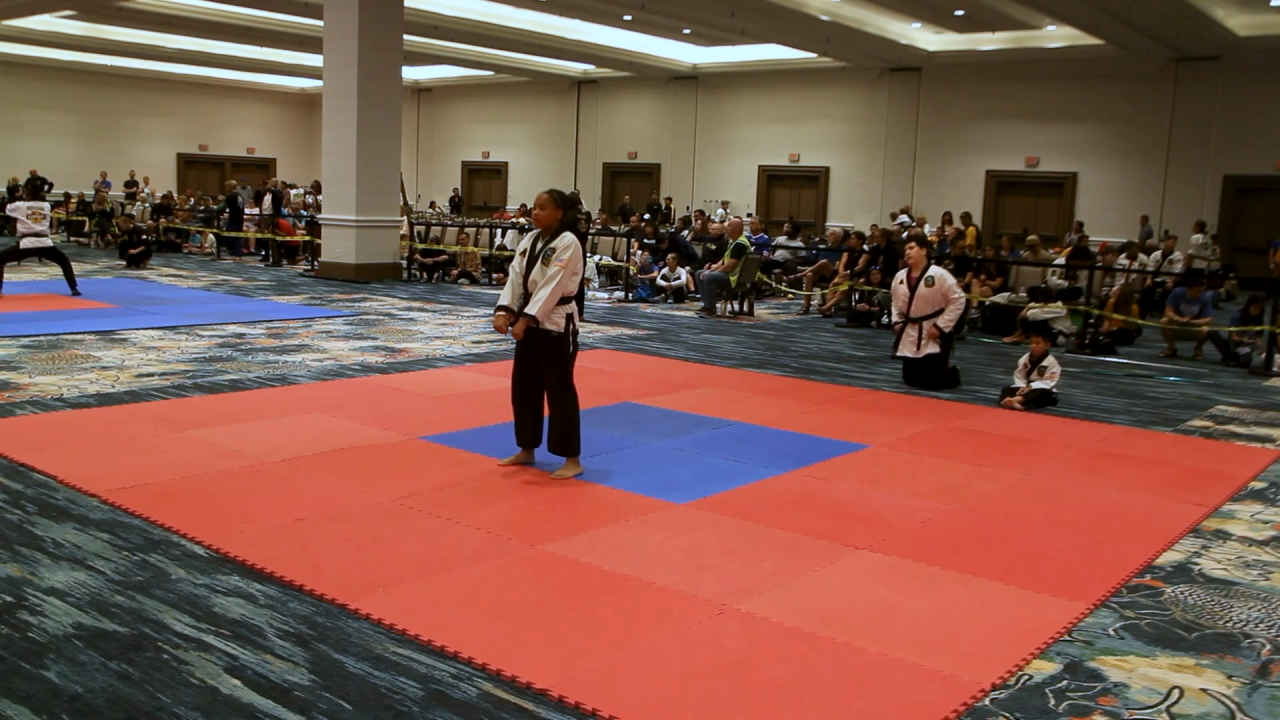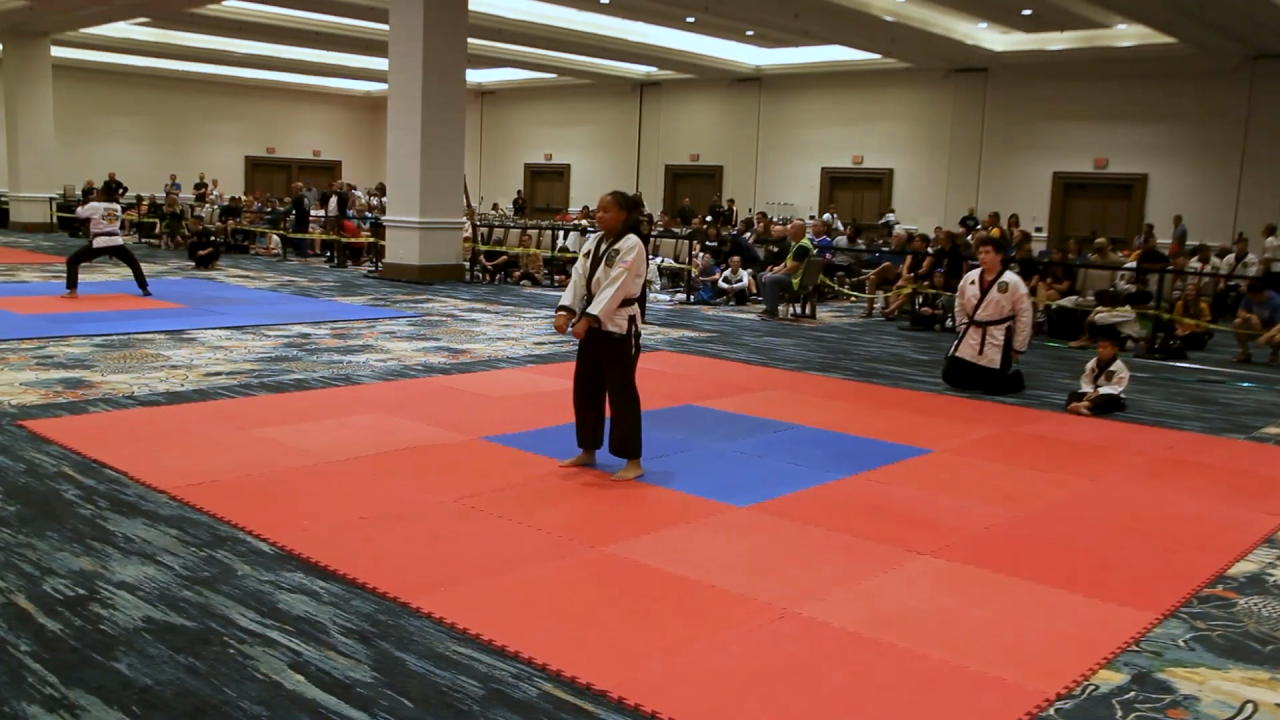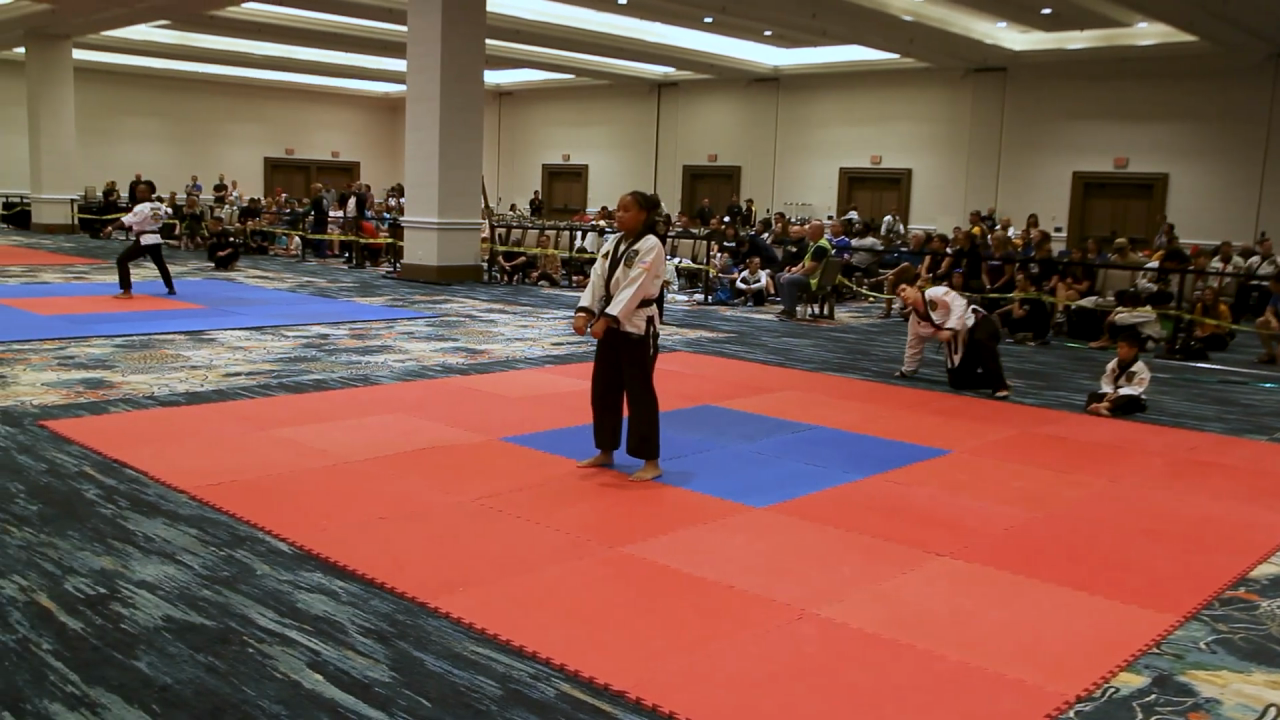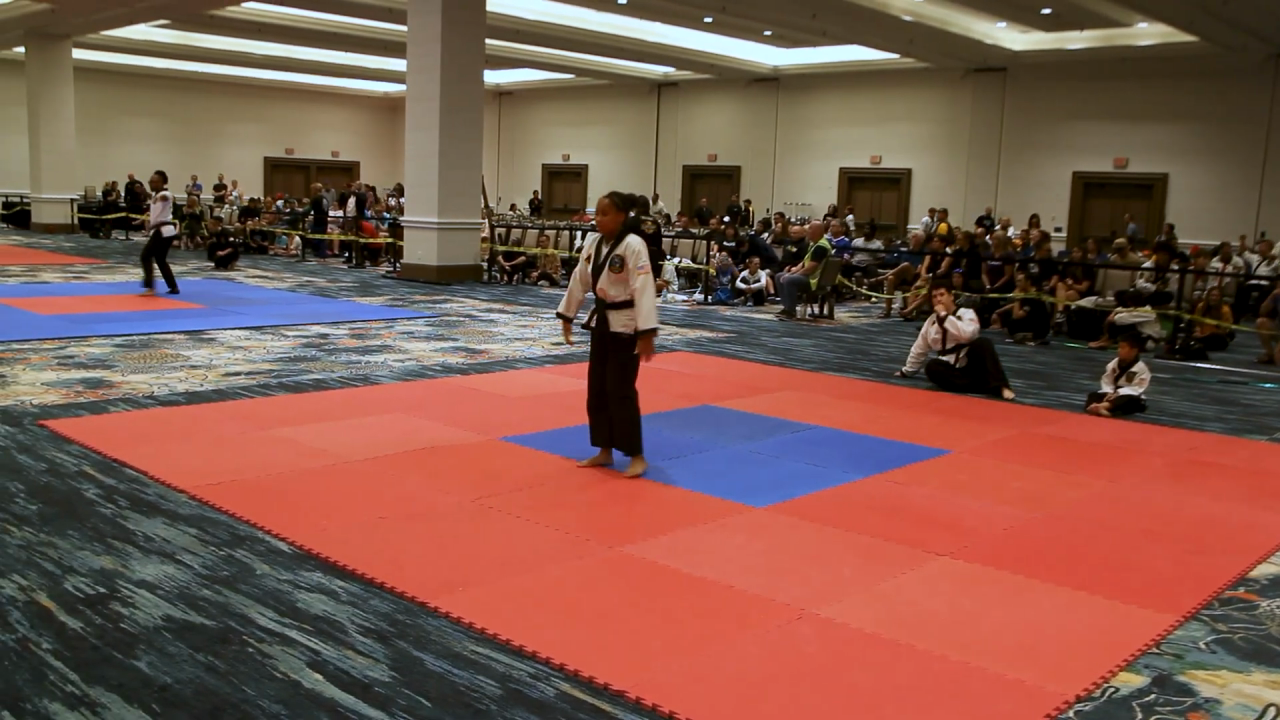
dt=1s
person 1, frame 1
left shoulder: (568, 243)
right shoulder: (530, 240)
left elbow: (552, 286)
right elbow: (516, 277)
left wrist: (524, 319)
right wrist: (504, 311)
left hip: (557, 323)
right hip: (529, 321)
left knee: (560, 390)
right knee: (523, 388)
left ankle: (572, 460)
right ankle: (527, 450)
person 1, frame 2
left shoulder: (632, 245)
right shoulder: (593, 242)
left elbow: (615, 287)
right elbow: (579, 278)
left wrist: (587, 319)
right wrist: (565, 311)
left hip: (620, 325)
right hip: (593, 322)
left knee: (622, 392)
right knee: (585, 389)
left ankle: (633, 461)
right ankle: (588, 451)
person 1, frame 3
left shoulder: (651, 246)
right shoulder: (613, 243)
left elbow: (634, 287)
right elbow: (597, 279)
left wrist: (605, 319)
right wrist: (584, 312)
left hip: (638, 325)
right hip: (611, 323)
left knee: (640, 393)
right knee: (603, 389)
left ankle: (651, 462)
right ankle: (606, 452)
person 1, frame 4
left shoulder: (633, 246)
right shoulder: (593, 242)
left elbow: (643, 290)
right elbow: (579, 281)
left wrist: (646, 333)
right wrist: (567, 316)
left hip: (626, 325)
right hip: (601, 321)
left knee: (621, 391)
right knee: (597, 389)
left ankle: (636, 457)
right ankle: (605, 451)
